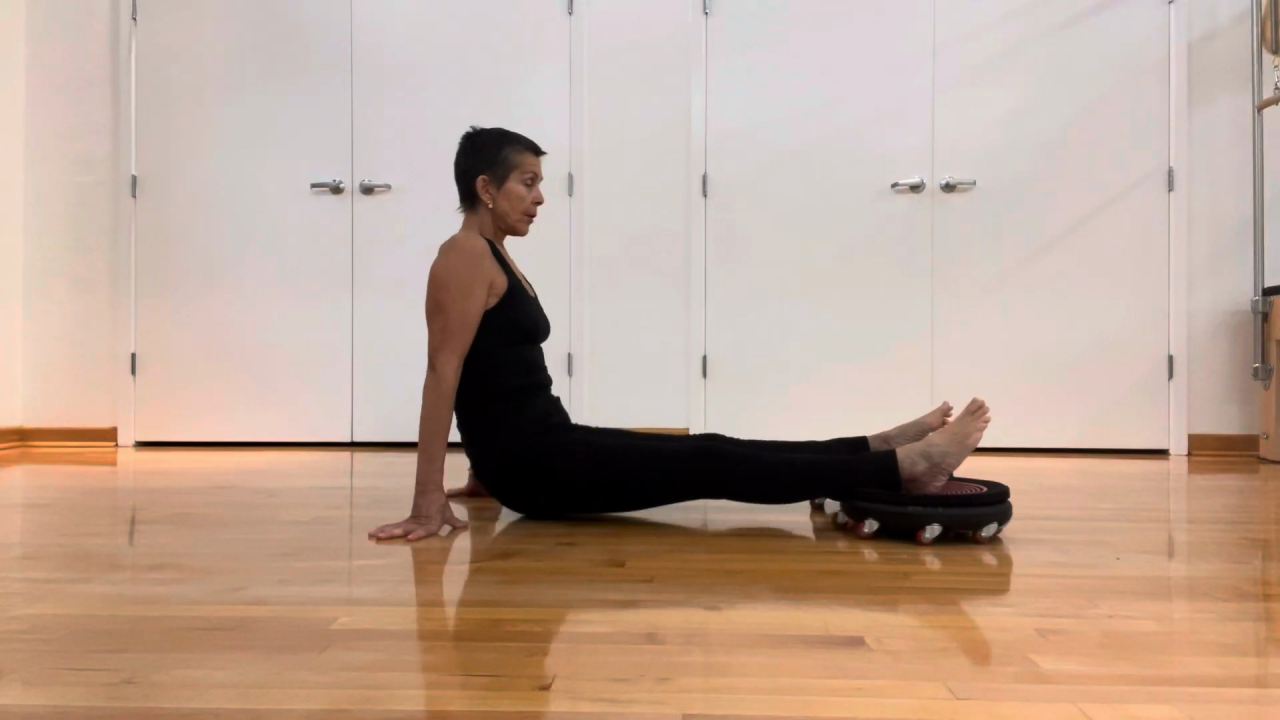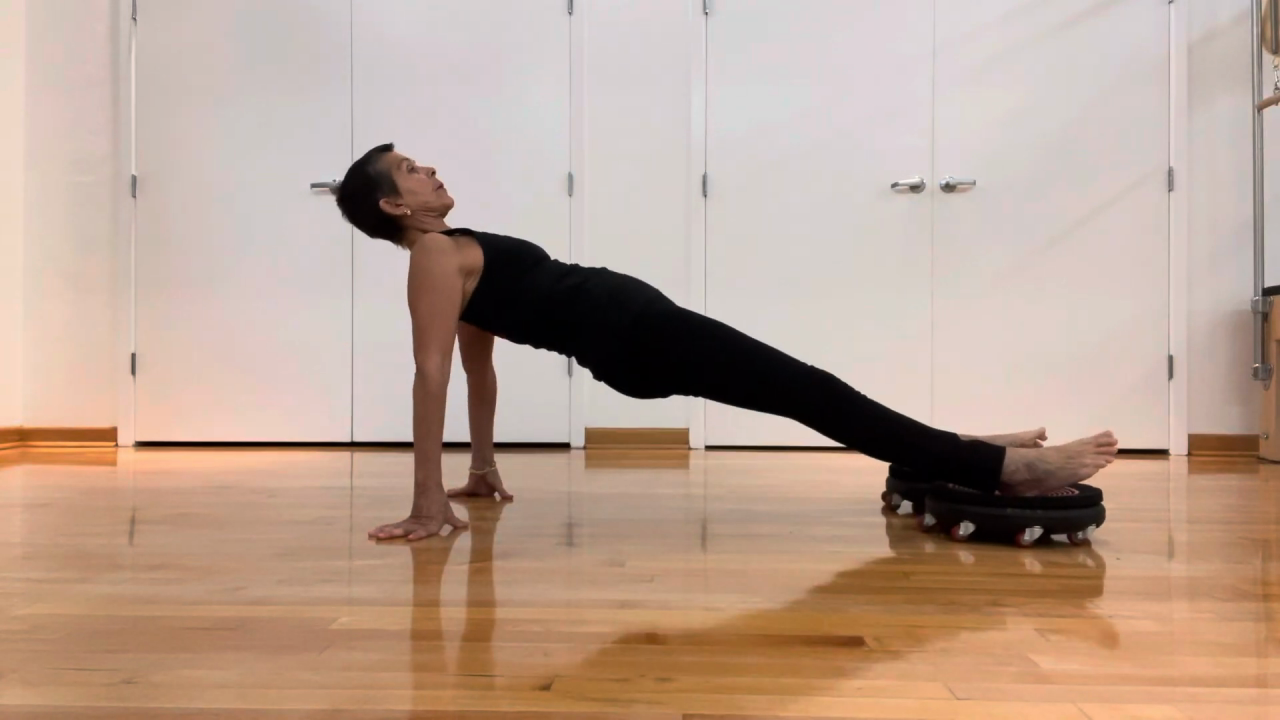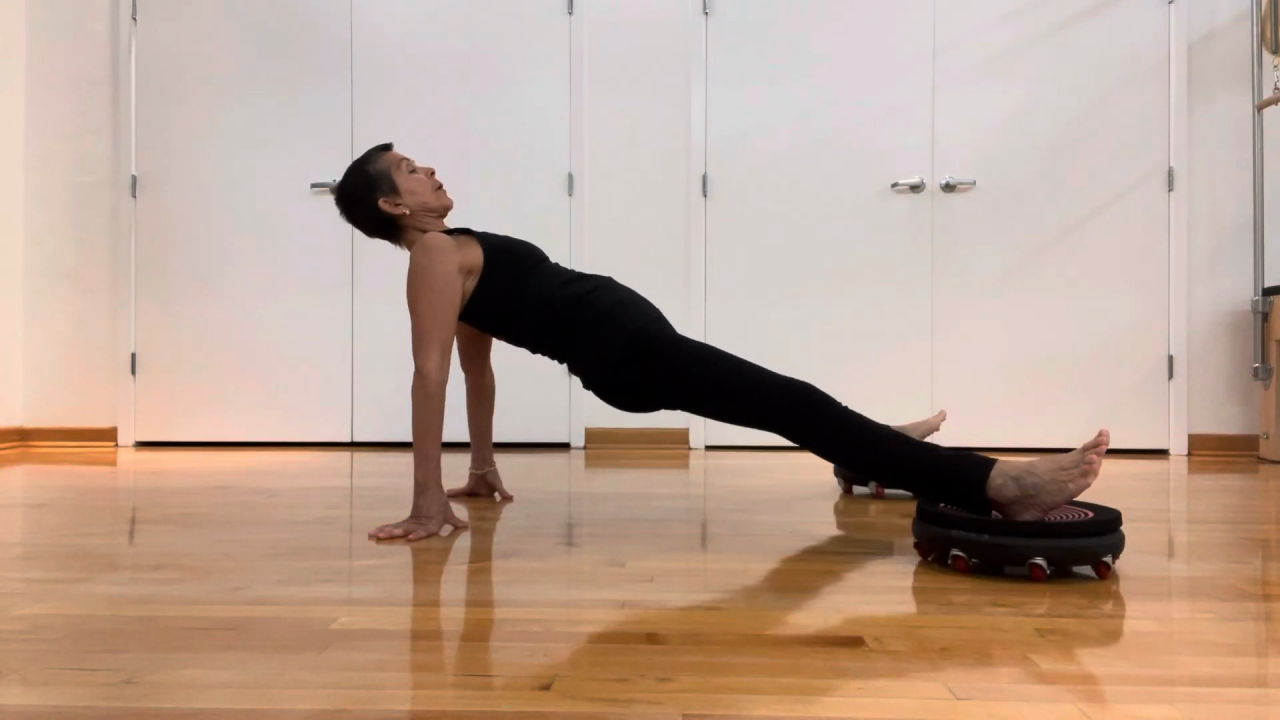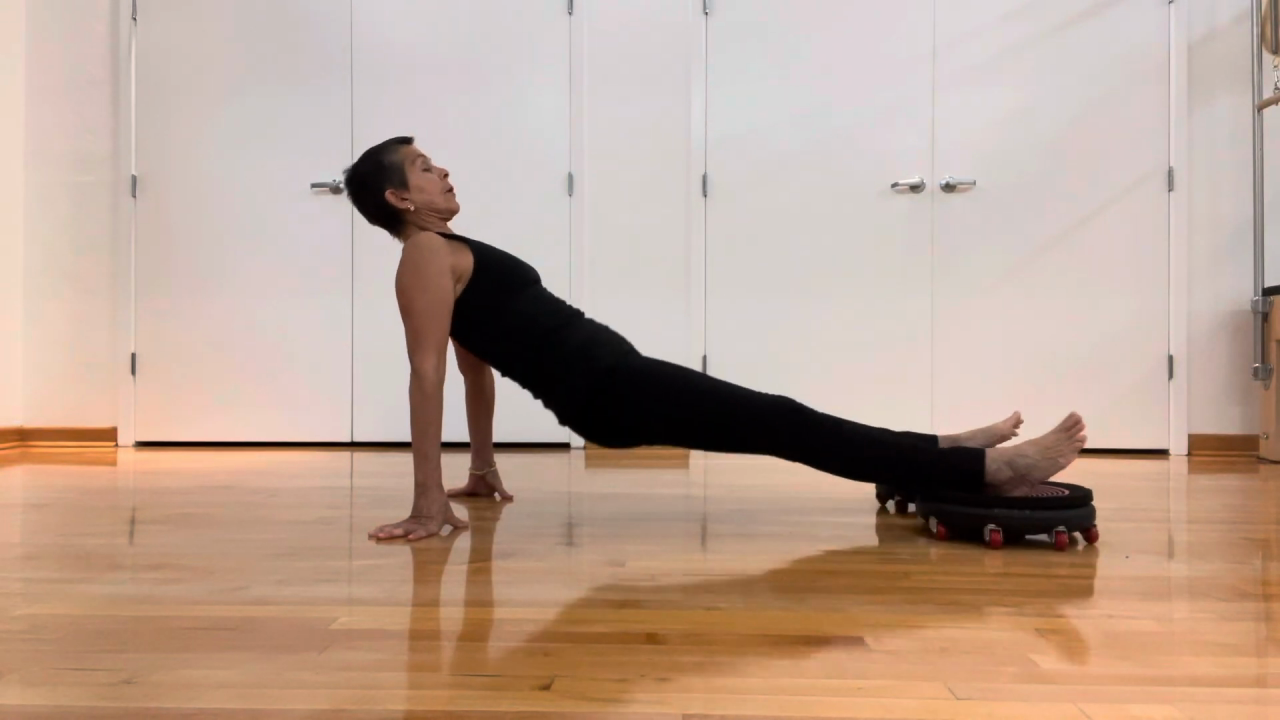
dt=1s
person 1, frame 1
left shoulder: (496, 258)
right shoulder: (465, 255)
right elbow: (442, 373)
left wrist: (486, 470)
right wrist: (427, 501)
left hip: (547, 447)
right hip: (524, 460)
left knee: (709, 455)
right knee: (710, 466)
left ankle: (882, 450)
right ankle: (904, 466)
person 1, frame 2
left shoulder: (459, 255)
right shoulder: (435, 255)
left elbow: (479, 365)
right elbow: (433, 373)
right wrist: (428, 502)
left hip: (638, 321)
right hip: (634, 338)
left knee: (804, 391)
right knee: (810, 397)
left ankle: (974, 456)
right ankle: (1006, 470)
person 1, frame 3
left shoulder: (458, 256)
right shoulder: (435, 258)
left elbow: (476, 366)
right elbow: (432, 373)
right wrist: (427, 502)
left hip: (632, 335)
right hip: (626, 352)
left knee: (788, 403)
right knee: (794, 409)
left ankle: (886, 447)
right ankle: (998, 484)
person 1, frame 4
left shoulder: (452, 255)
right shoulder: (425, 255)
left elbow: (476, 365)
right elbow: (426, 373)
right wrist: (427, 503)
left hip: (609, 374)
right hip: (602, 388)
left knee: (779, 422)
right knee: (783, 427)
left ankle: (949, 454)
right ankle: (987, 470)
